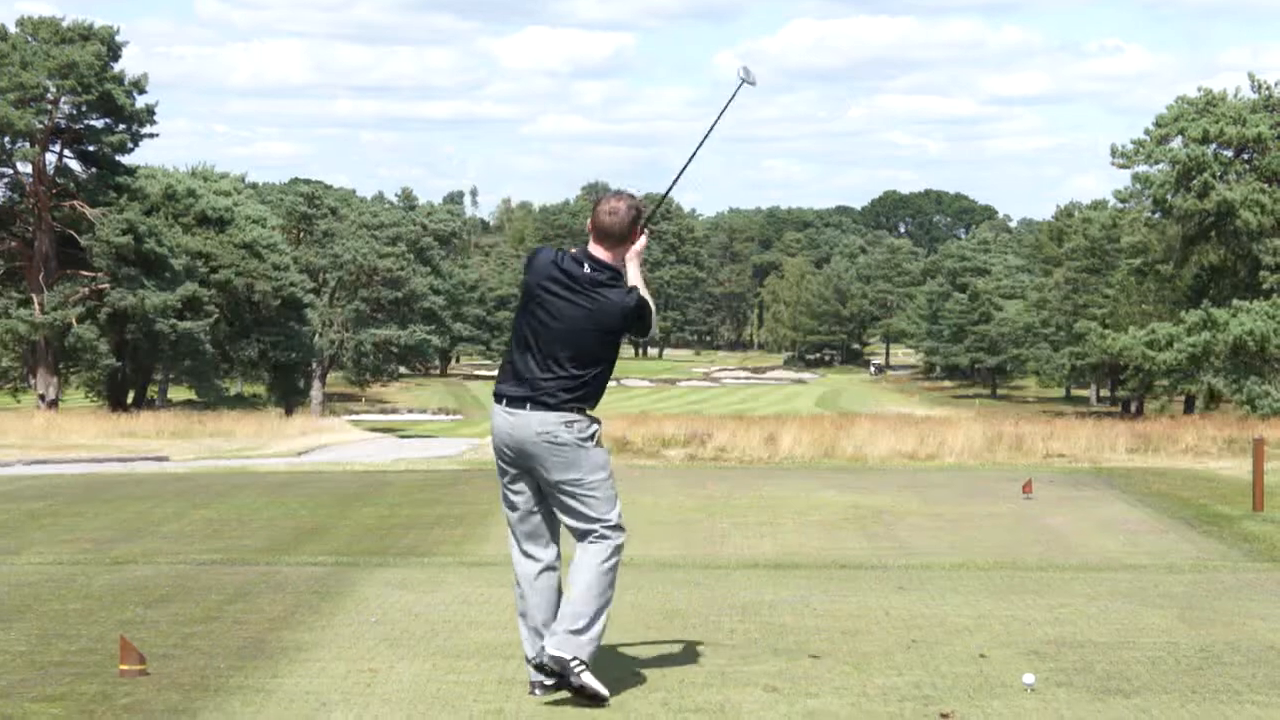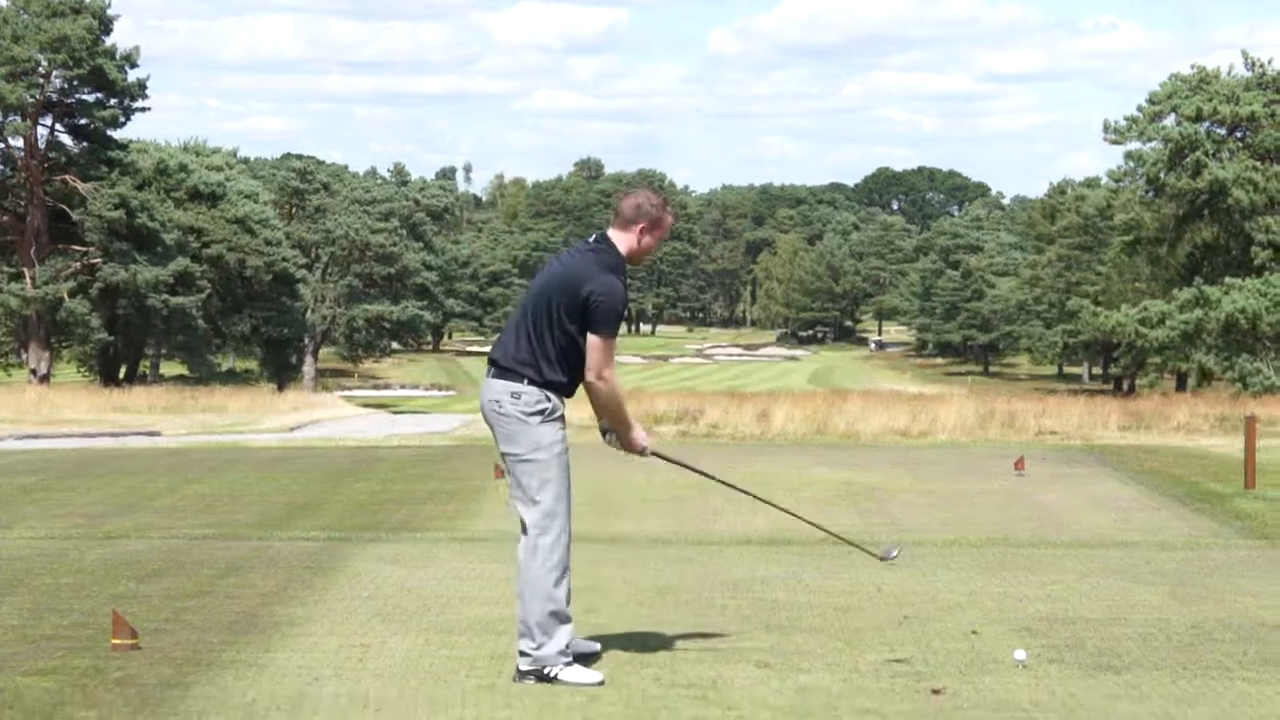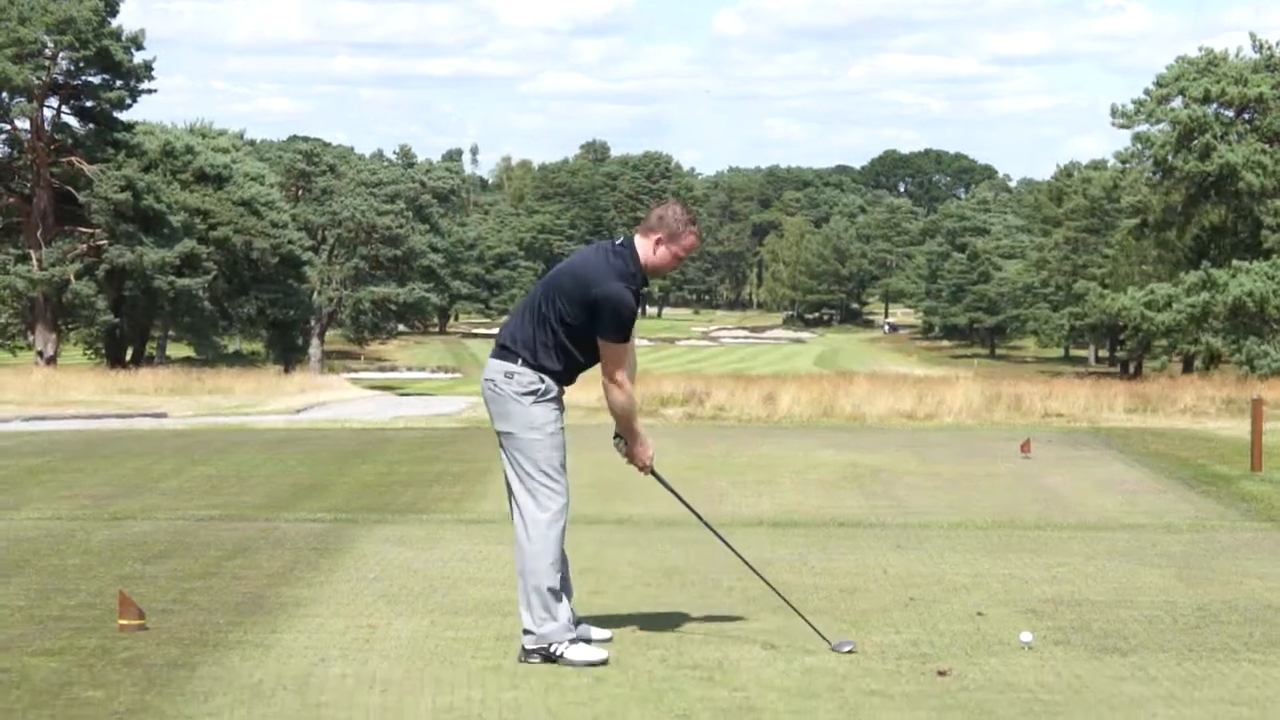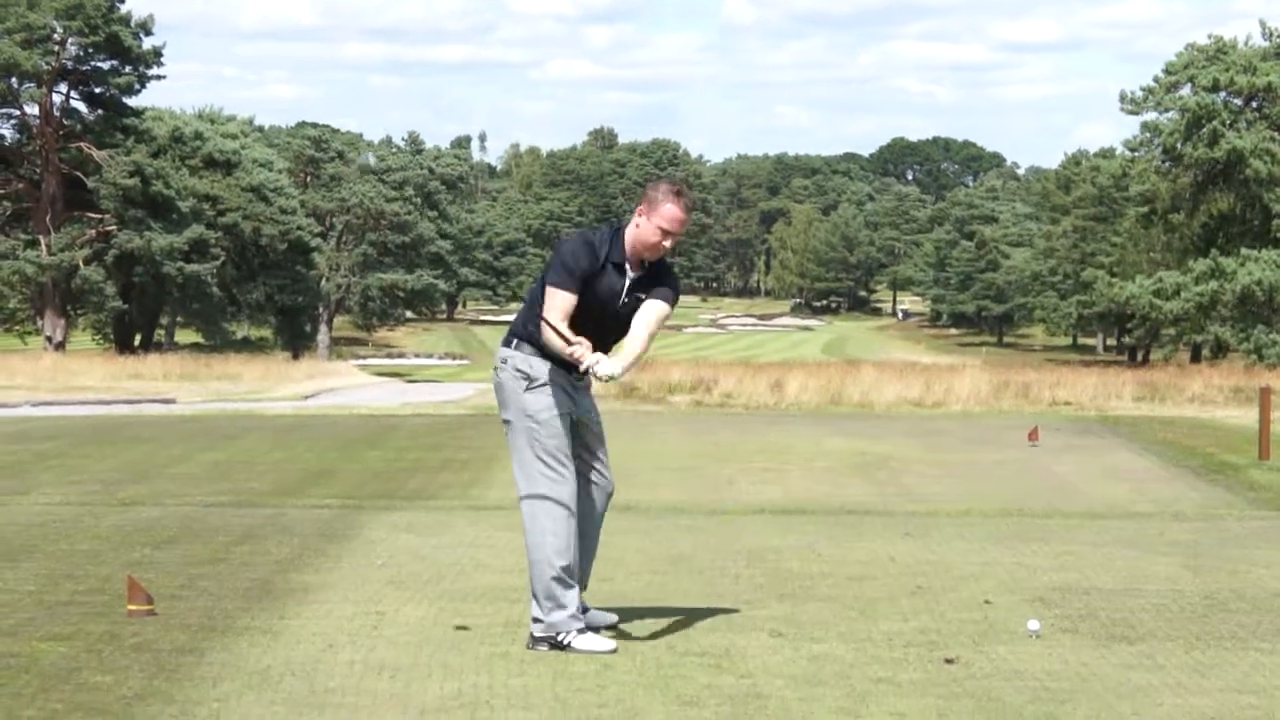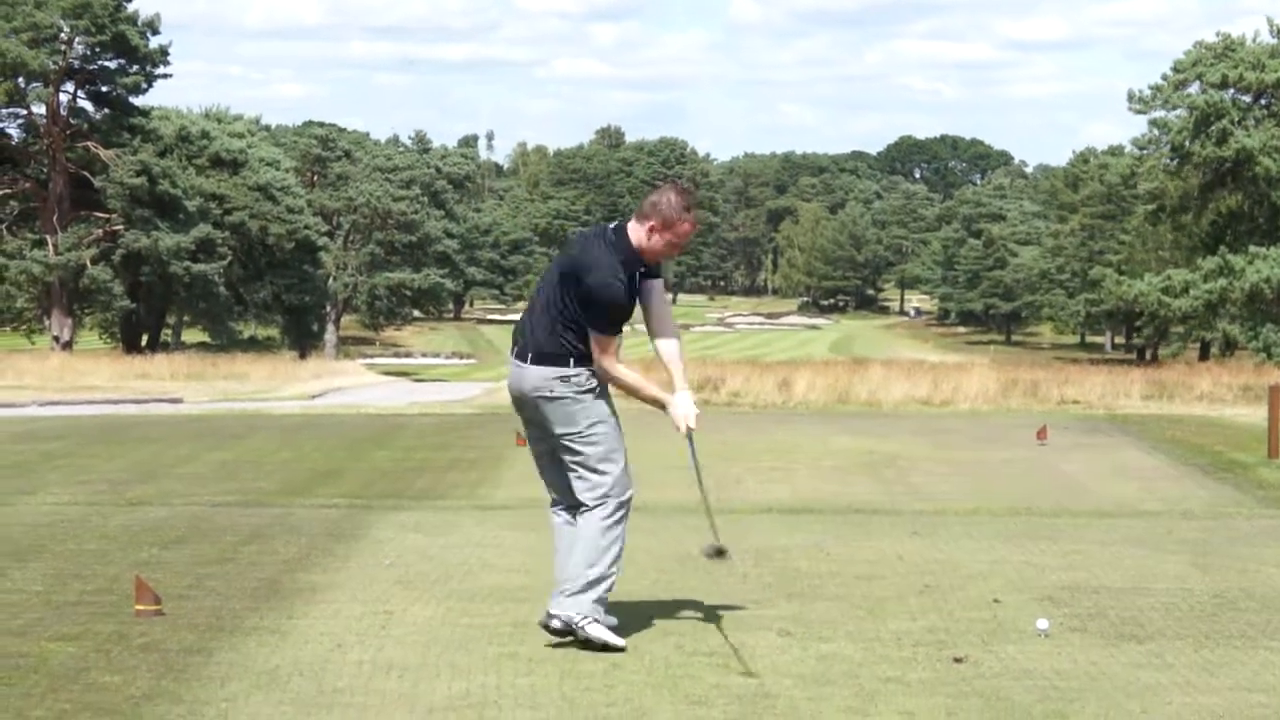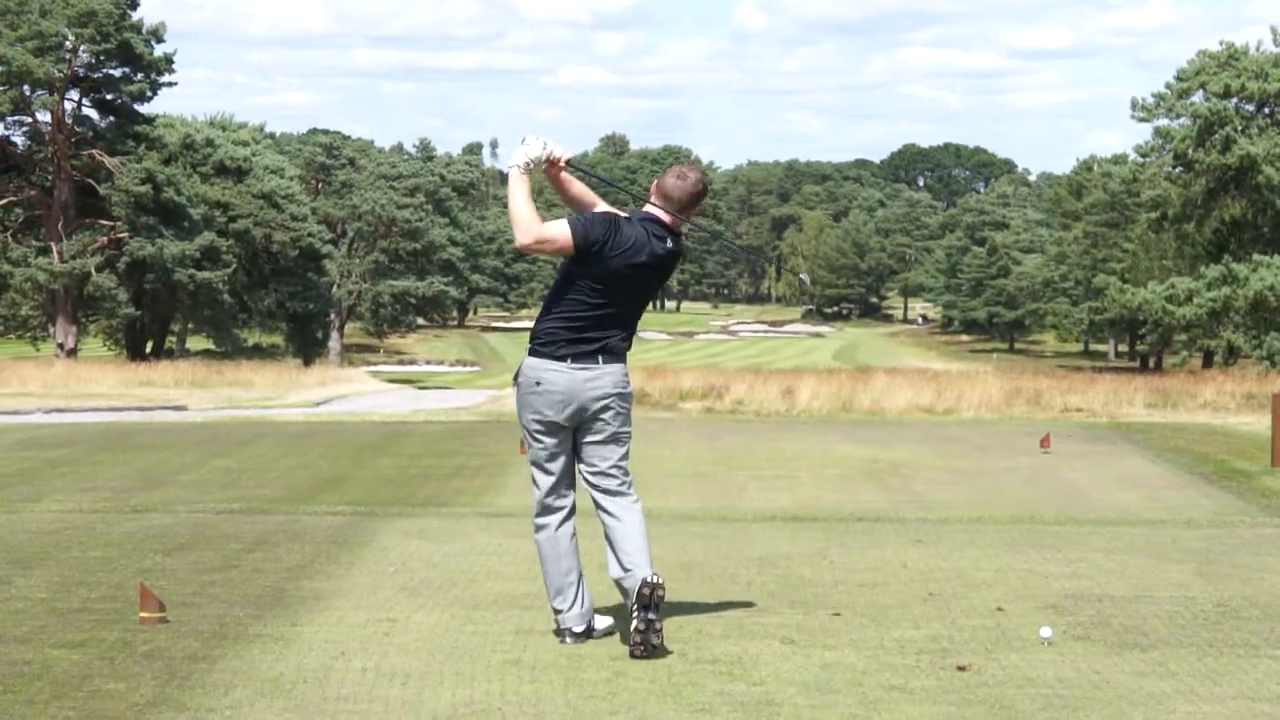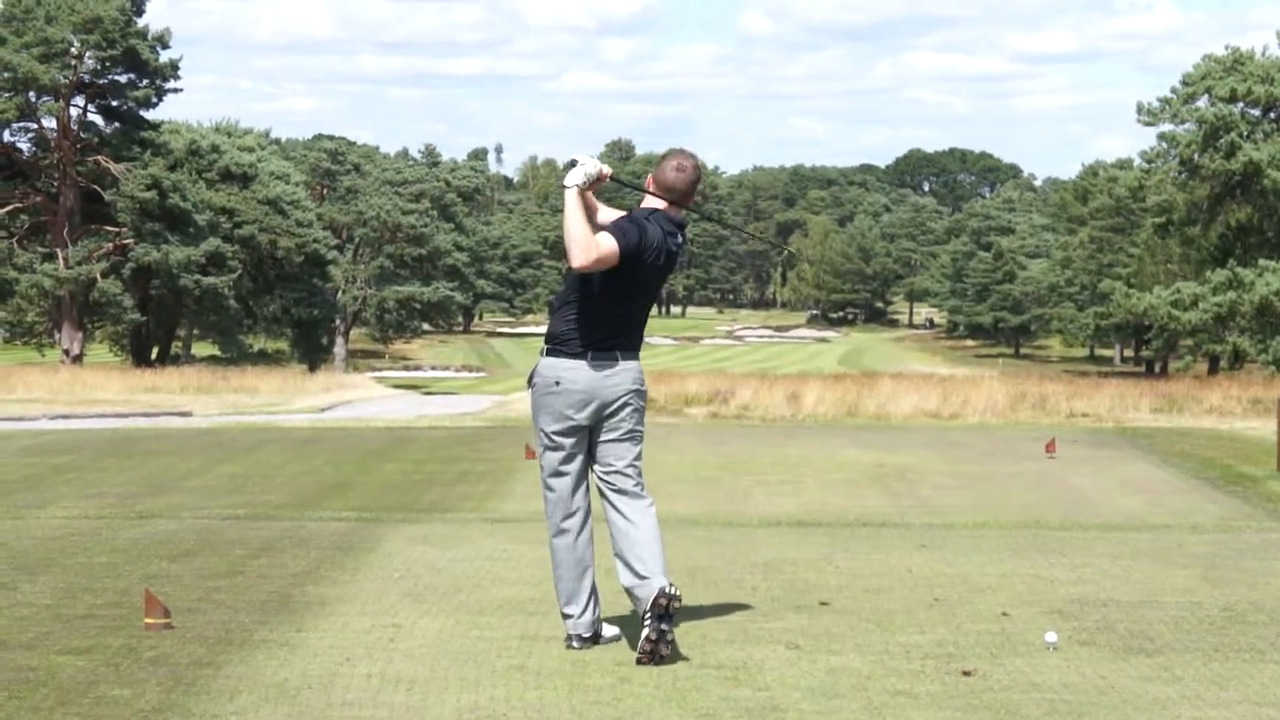
dt=0.5s
person 1, frame 1
left shoulder: (545, 263)
right shoulder: (622, 302)
left wrist: (620, 276)
right wrist: (633, 267)
left hip: (508, 419)
right hip: (561, 428)
left knee: (531, 549)
right knee: (602, 535)
left ankle: (540, 653)
right ankle: (567, 652)
person 1, frame 2
left shoulder: (582, 255)
right shoulder: (606, 284)
right elbow: (598, 376)
left wrist: (608, 419)
right wrist: (628, 430)
left hip: (508, 390)
right hip: (527, 400)
left knee: (543, 524)
right knee: (546, 527)
left ankle: (548, 635)
right ankle: (540, 656)
person 1, frame 3
left shoulder: (619, 259)
right shoulder: (614, 287)
left elbow: (624, 354)
right elbow: (614, 378)
left wrist: (628, 427)
right wrist: (635, 438)
left hip: (529, 379)
right hip: (522, 382)
left knee: (544, 504)
right knee: (544, 505)
left ankle: (557, 616)
right ankle: (544, 636)
person 1, frame 4
left shoulder: (662, 278)
right shoulder: (582, 248)
left elbow: (644, 329)
right elbow: (551, 325)
left wrist: (616, 363)
right wrist: (580, 350)
left hip: (571, 378)
right hip: (530, 369)
left knee: (594, 489)
right knee: (553, 495)
left ankle: (567, 602)
right ankle: (553, 624)
person 1, frame 5
right shoulder: (604, 274)
left elbow: (664, 328)
right elbow: (607, 365)
left wrist: (680, 390)
right wrist: (665, 399)
left hip: (529, 373)
right hip: (563, 380)
left knee: (568, 496)
right knee: (608, 492)
left ankle: (574, 605)
right ankle: (575, 610)
person 1, frame 6
left shoulder: (610, 232)
right shoulder: (670, 251)
left elbow: (528, 237)
right elbow: (598, 208)
left wrist: (521, 169)
right wrist: (556, 172)
left hip: (546, 376)
right hip: (606, 379)
left knee: (552, 502)
right knee: (615, 491)
left ankle: (573, 618)
right ankle: (641, 583)
person 1, frame 7
left shoulder: (637, 229)
right shoulder: (667, 236)
left elbow: (582, 257)
right elbow: (598, 216)
left wrist: (574, 186)
right wrist: (582, 188)
left hip: (564, 373)
right hip: (621, 376)
left knee: (566, 504)
right knee: (626, 491)
left ankle: (581, 623)
right ankle: (655, 593)
